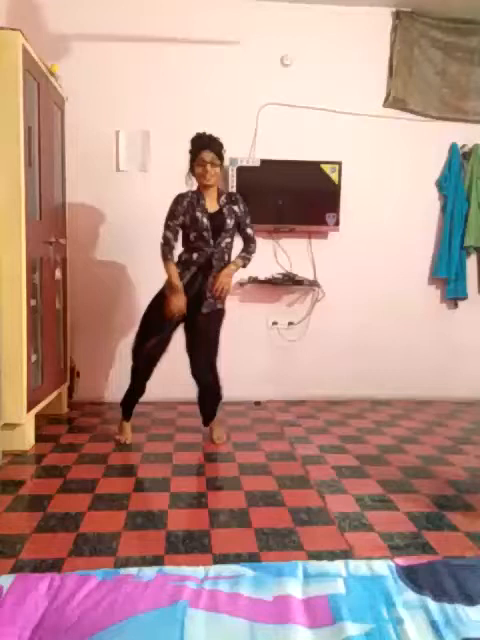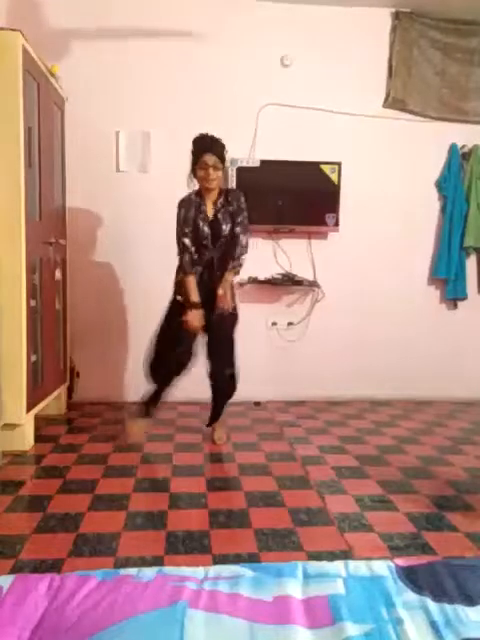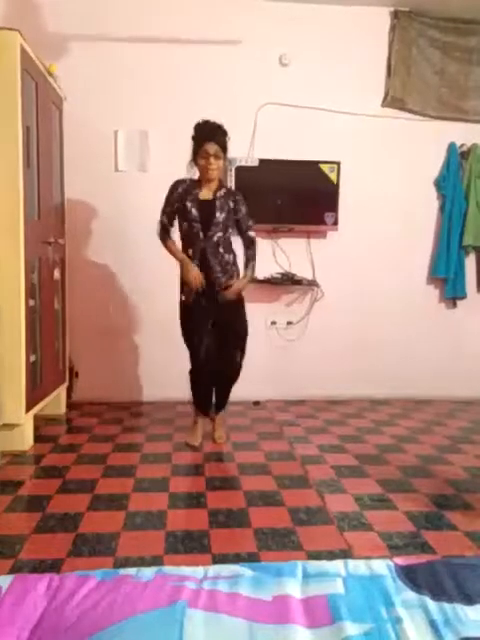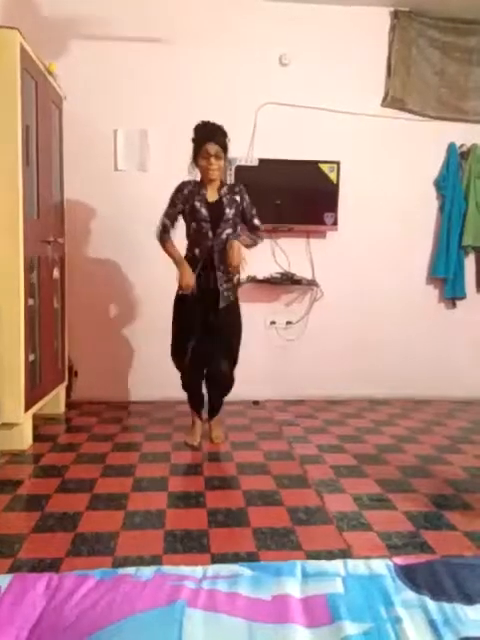
dt=0.2s
person 1, frame 1
left shoulder: (235, 203)
right shoulder: (184, 202)
left elbow: (251, 243)
right elbow: (167, 245)
left wrist: (231, 269)
right wrist: (175, 289)
left hip: (213, 289)
right hip: (183, 282)
left knee: (204, 362)
right knee: (147, 350)
left ankle: (211, 419)
right ankle: (126, 417)
person 1, frame 2
left shoulder: (235, 200)
right shoulder: (186, 206)
left elbow: (241, 243)
right elbow: (186, 255)
left wrist: (227, 281)
right wrist: (193, 304)
left hip: (220, 287)
right hip: (189, 289)
left knee: (222, 365)
right knee: (172, 356)
left ankle: (215, 420)
right ankle: (147, 409)
person 1, frame 3
left shoulder: (233, 198)
right shoulder: (181, 190)
left elbow: (249, 238)
right elbow: (164, 231)
left wrist: (245, 275)
right wrist: (183, 260)
left hip: (226, 281)
right hip: (195, 283)
left knee: (230, 352)
right knee: (201, 354)
left ankle: (218, 413)
right ankle: (200, 416)
person 1, frame 4
left shoulder: (237, 194)
right shoulder: (185, 191)
left elbow: (256, 230)
right elbow: (163, 232)
left wrist: (242, 243)
right wrist: (180, 264)
left hip: (223, 284)
right hip: (193, 278)
left knee: (223, 357)
right knee: (188, 353)
left ankle: (214, 416)
right ankle: (197, 415)
